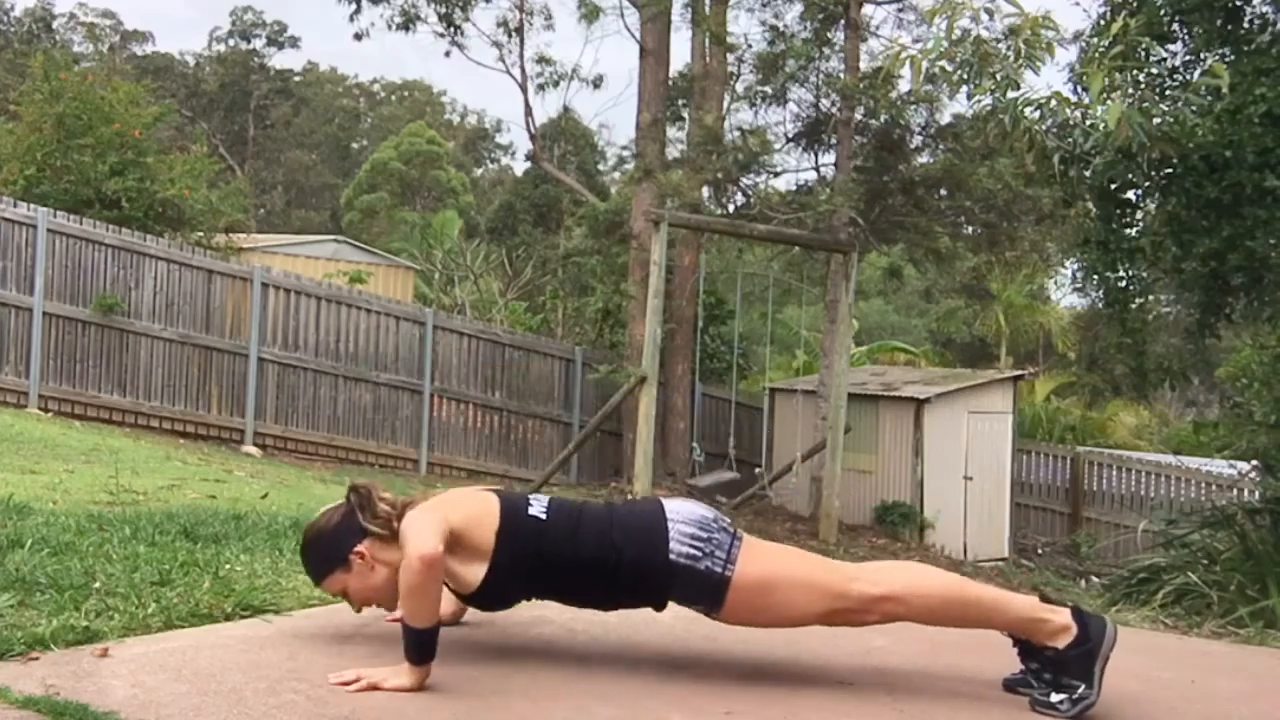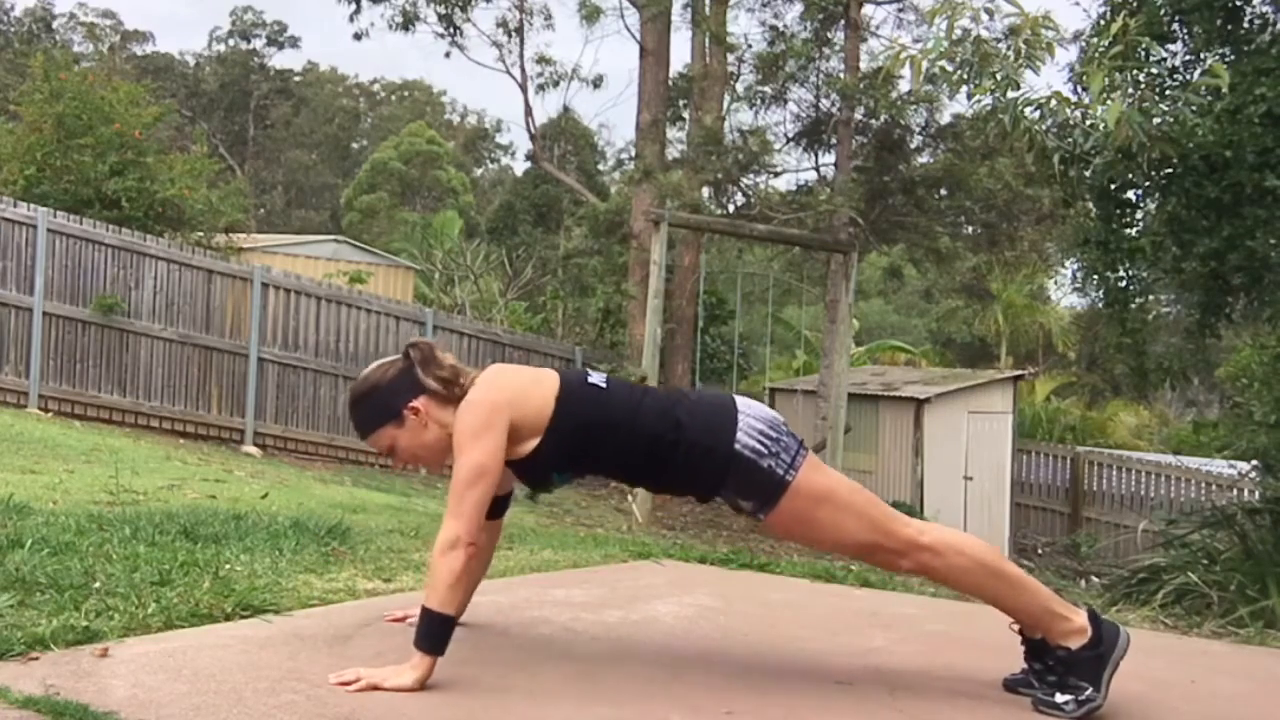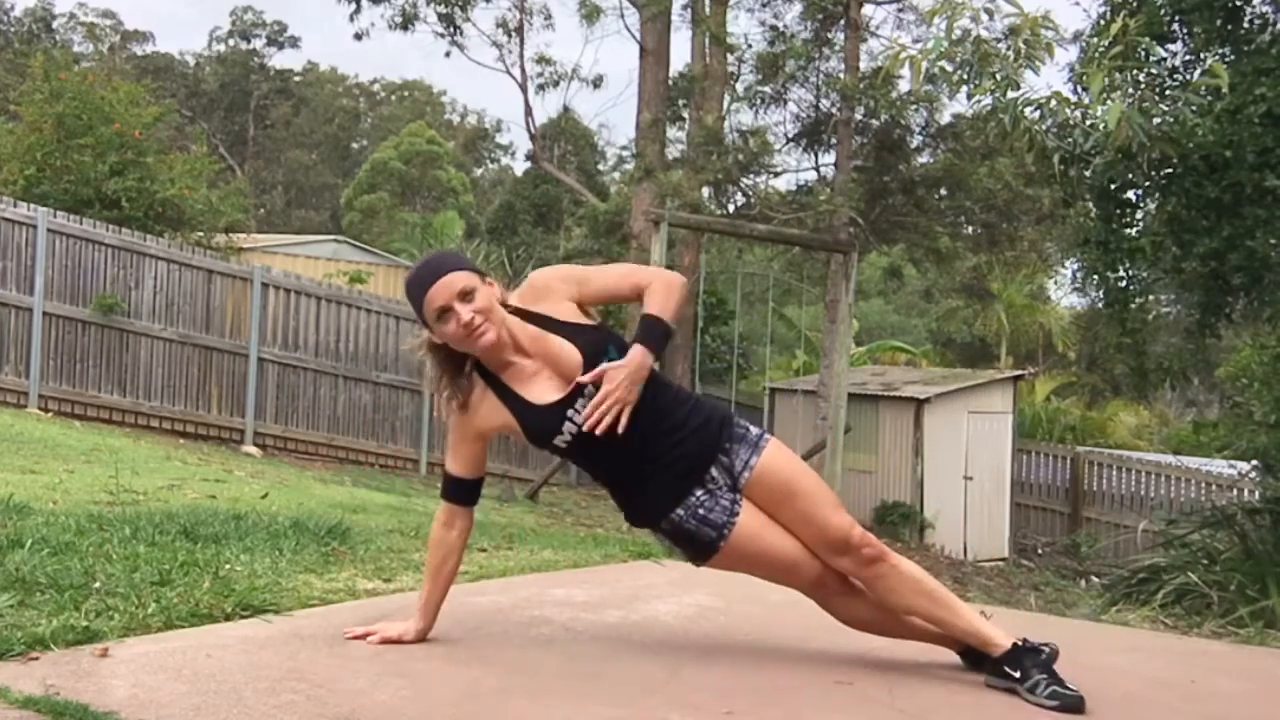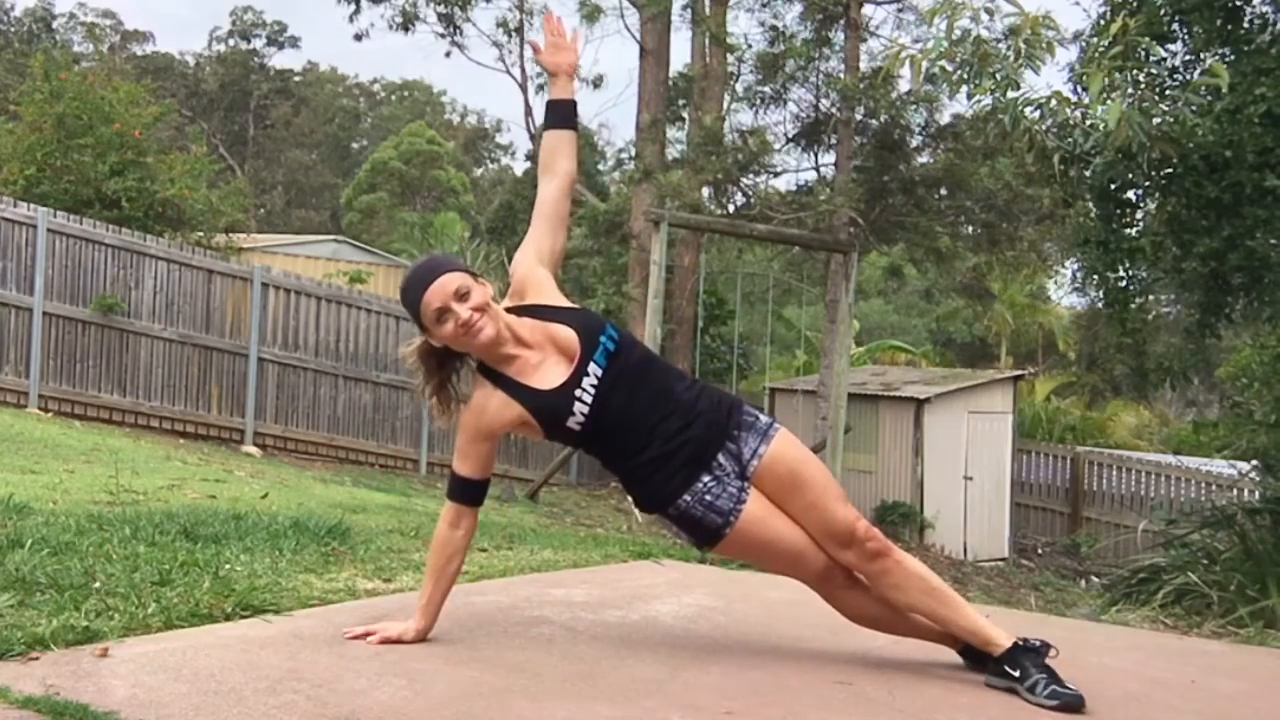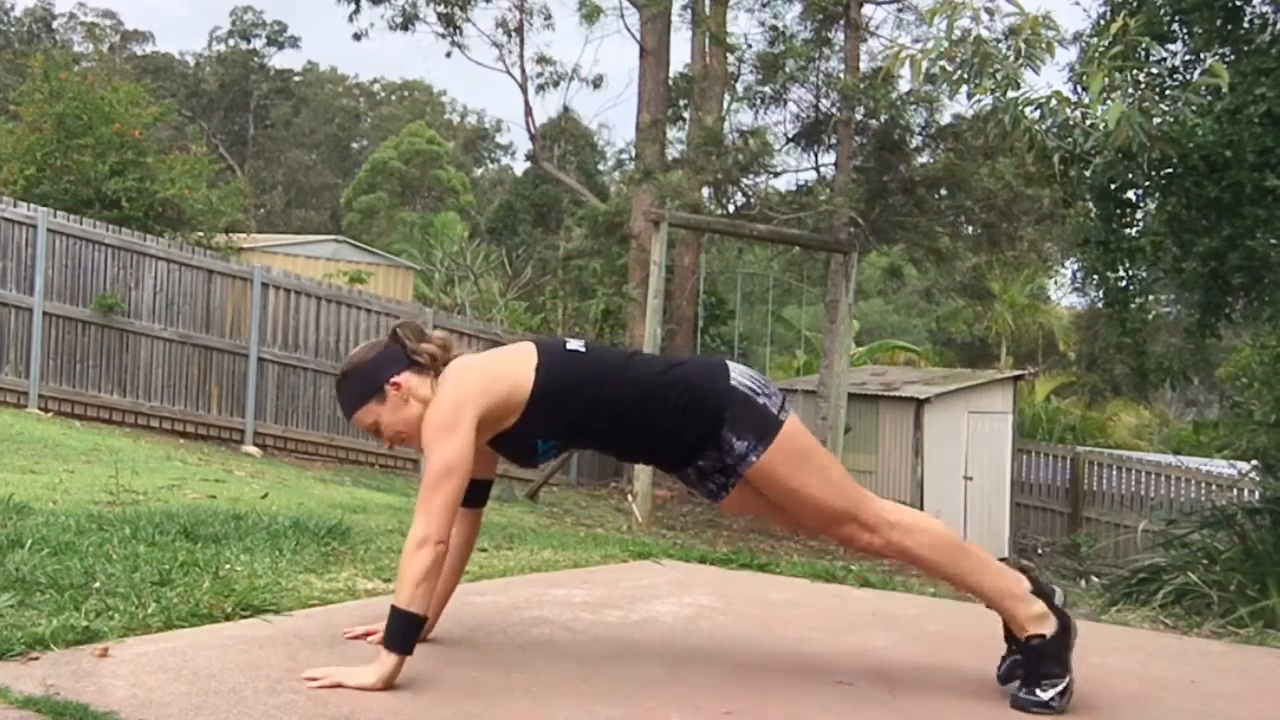
dt=1s
person 1, frame 1
left shoulder: (423, 525)
right shoulder: (445, 521)
left elbow: (422, 562)
right wrist: (453, 605)
left hip: (669, 550)
right hip: (657, 540)
left knee: (861, 593)
right knee: (851, 592)
left ankle: (1062, 628)
right ankle: (1039, 616)
person 1, frame 2
left shoulder: (482, 408)
right shoulder: (488, 413)
left elbow: (457, 539)
right elbow: (485, 525)
right wrist: (443, 613)
left hip: (731, 443)
right hip: (709, 452)
left knee: (900, 542)
right knee: (886, 547)
left ankle: (1079, 634)
right ankle: (1049, 638)
person 1, frame 3
left shoulder: (541, 292)
right shoulder: (480, 412)
left elbow: (667, 284)
right elbow: (454, 515)
left wrist: (638, 355)
right wrist: (420, 621)
left hip: (718, 437)
right hip: (674, 499)
left knee: (854, 548)
right knee: (827, 584)
left ankle: (1005, 649)
right ankle: (981, 651)
person 1, frame 4
left shoulder: (528, 285)
right shoulder: (489, 410)
left elbow: (555, 182)
right elbow: (459, 516)
left wrist: (563, 81)
right wrist: (420, 621)
left hip: (728, 425)
right hip: (685, 485)
left knee: (860, 544)
right knee: (832, 576)
left ankle: (1004, 649)
right ankle: (982, 650)
person 1, frame 5
left shoulder: (456, 395)
right shoulder: (473, 413)
left elbow: (428, 537)
right elbow: (461, 524)
right wrist: (419, 621)
left hip: (717, 403)
right hip: (696, 444)
left knee: (863, 519)
right knee: (851, 529)
left ankle: (1036, 617)
right ankle: (1012, 596)
